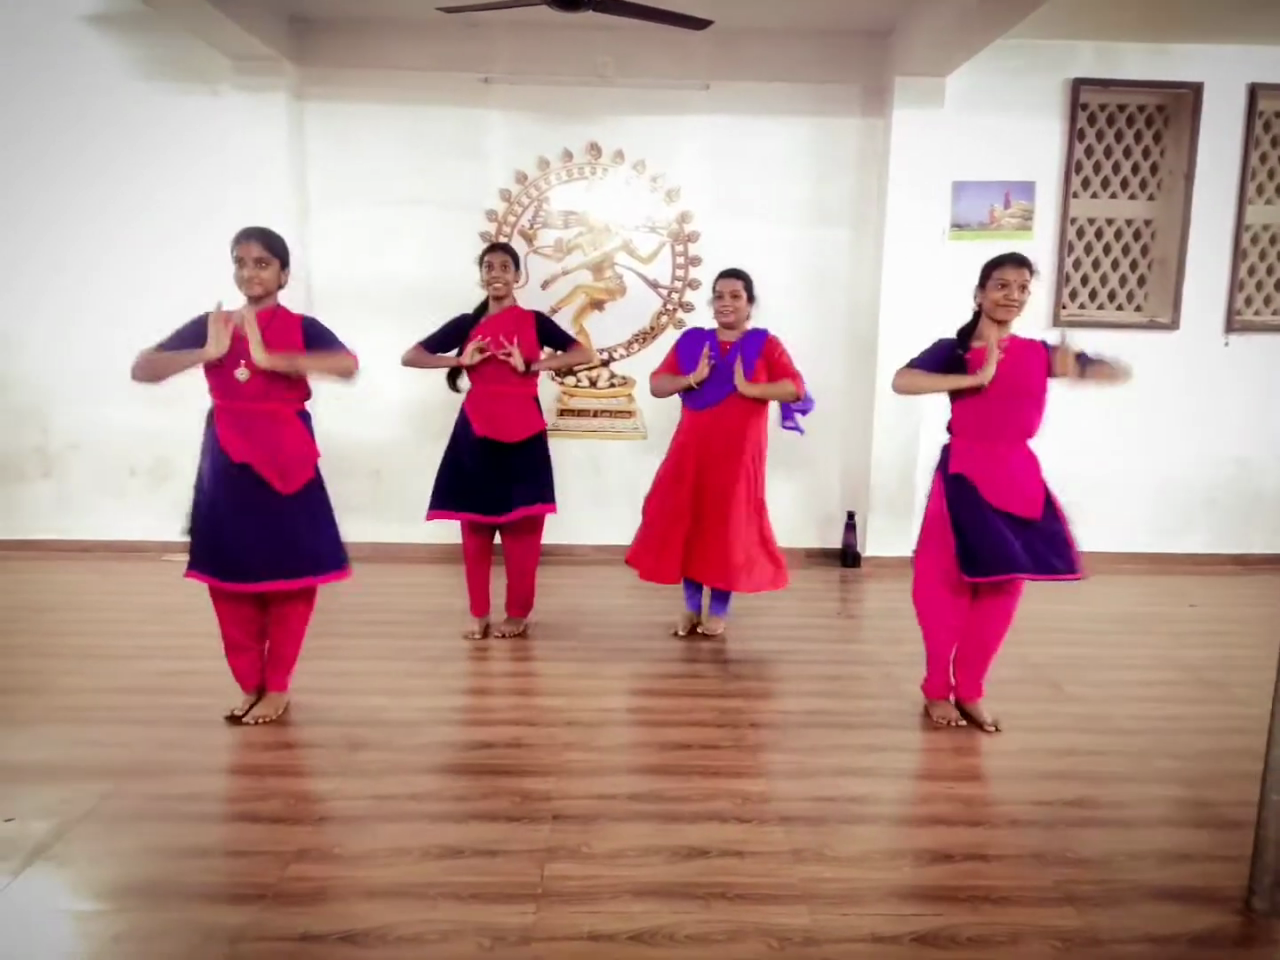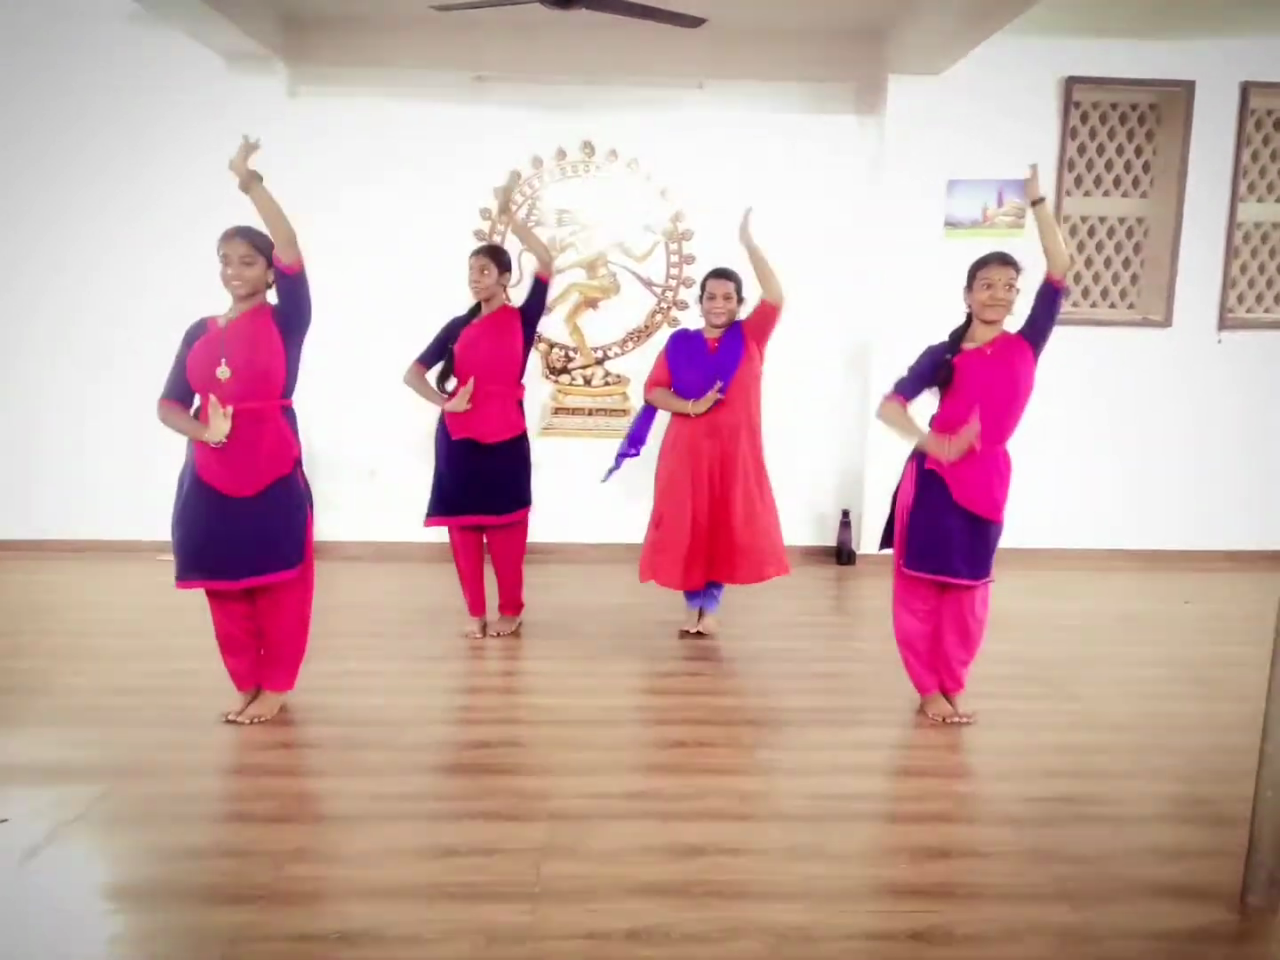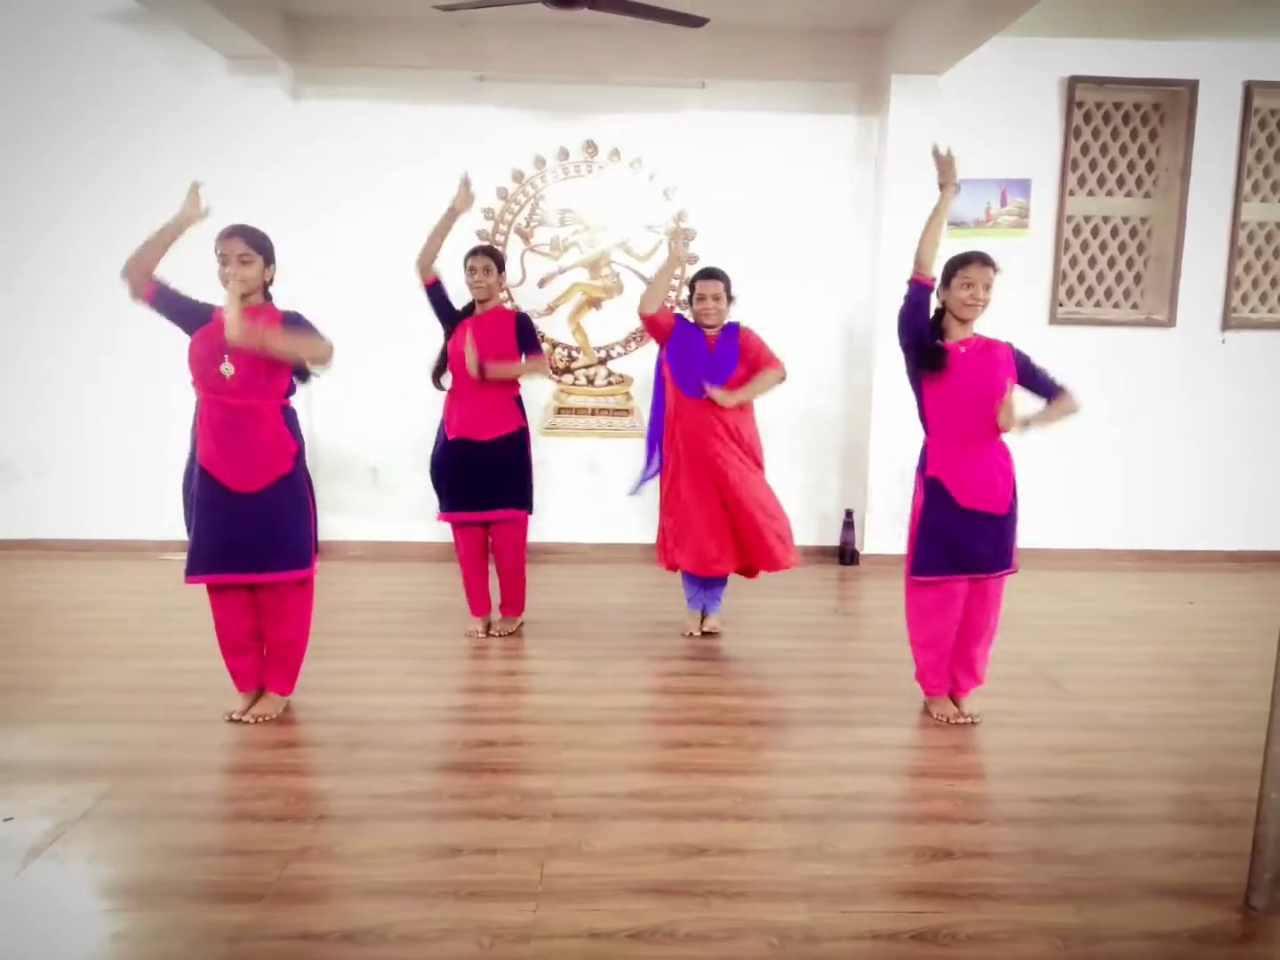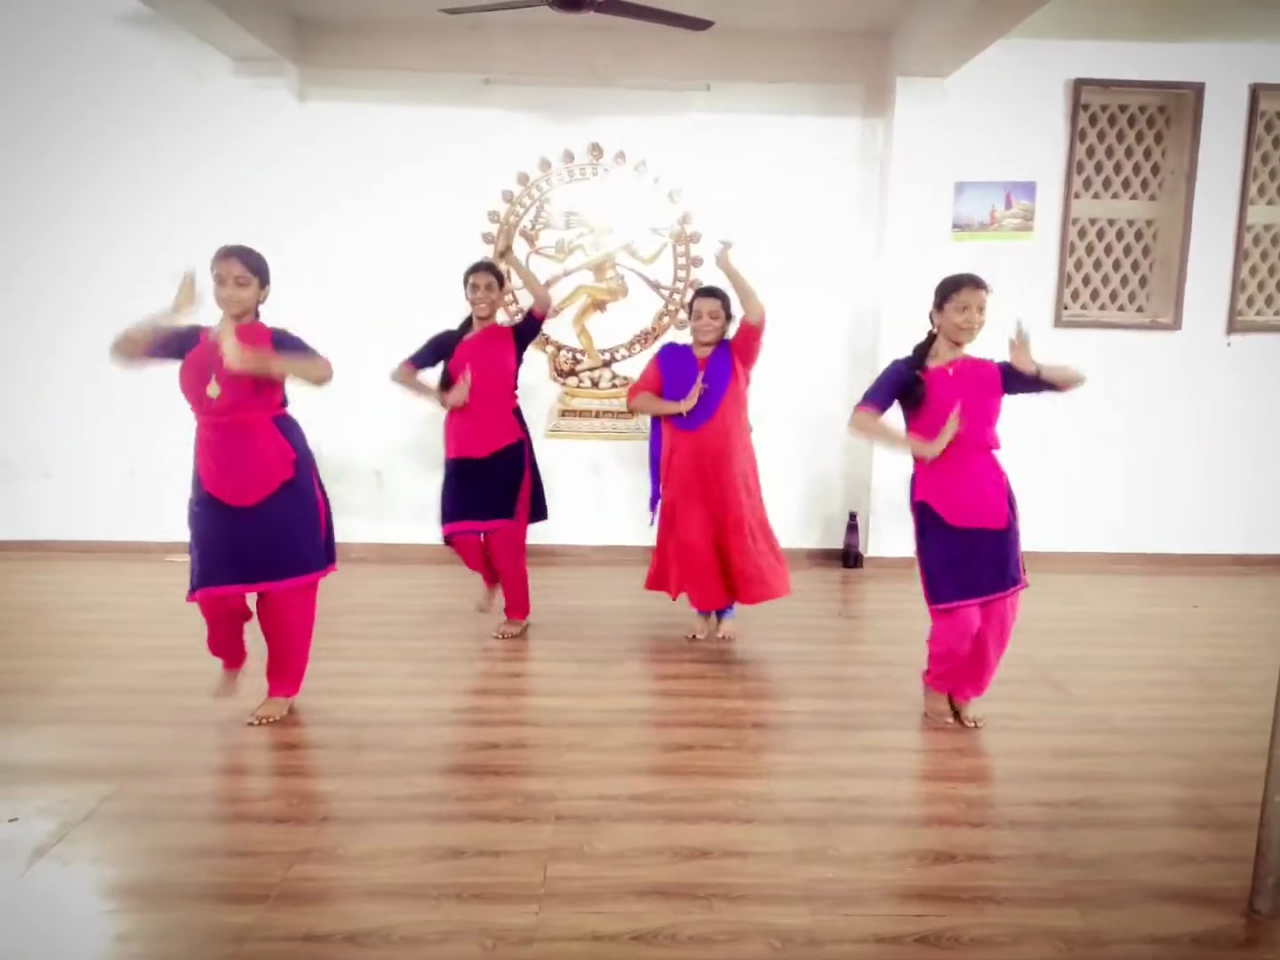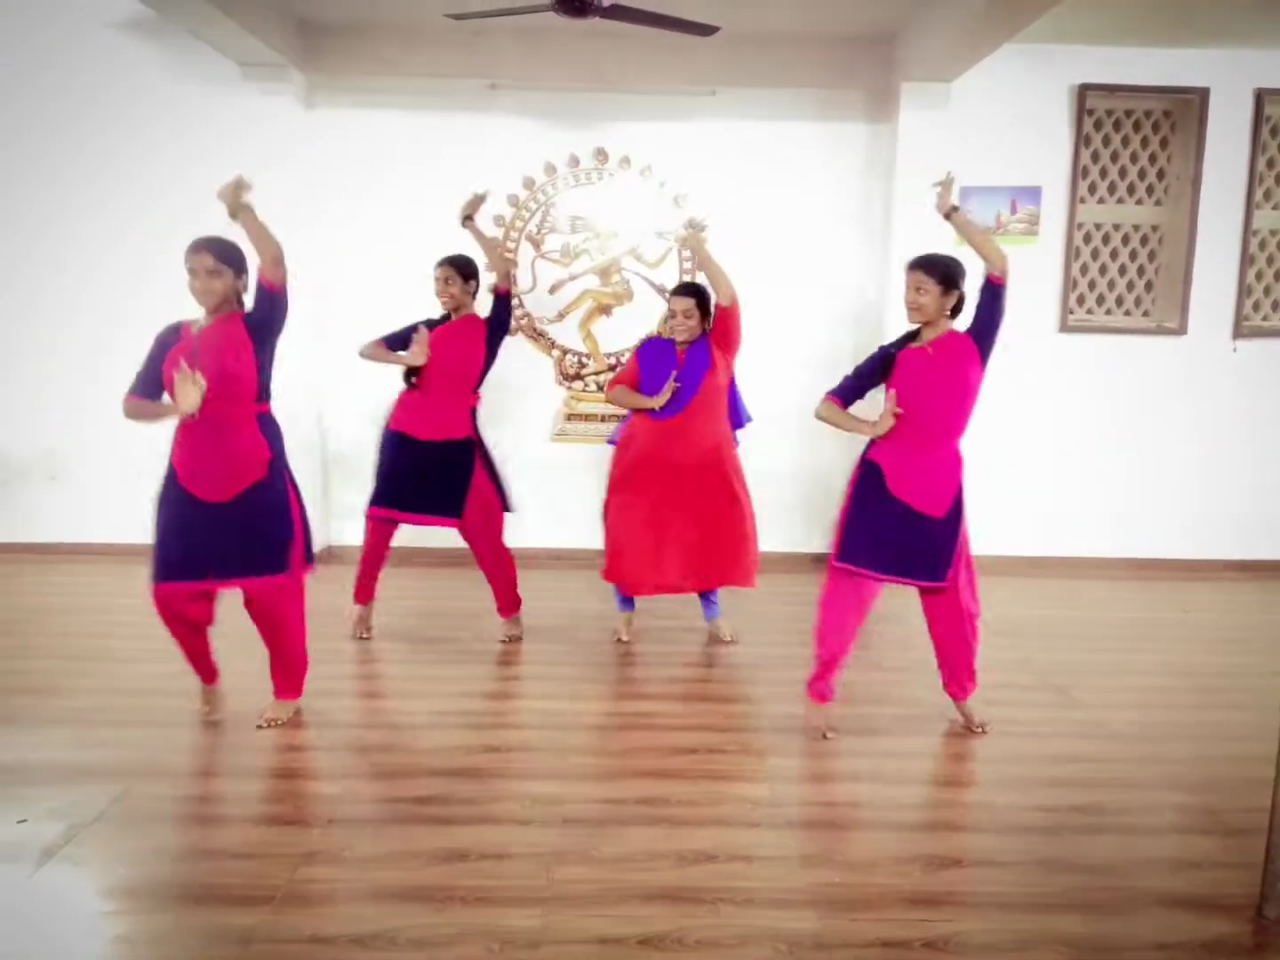
dt=0.3s
person 1, frame 1
left shoulder: (302, 329)
right shoulder: (211, 326)
left elbow: (347, 365)
right elbow: (142, 370)
left wrist: (271, 359)
right wrist: (205, 354)
left hip: (289, 469)
right hip: (227, 471)
left knee: (289, 584)
right knee: (232, 584)
left ankle: (277, 687)
right ankle: (250, 686)
person 1, frame 2
left shoulder: (285, 323)
right shoulder: (199, 335)
left elbow: (292, 253)
right elbow: (168, 406)
left wrist: (253, 185)
right wrist: (200, 430)
left hip: (273, 473)
right hip: (211, 479)
left knee: (278, 583)
right knee: (224, 585)
left ankle: (276, 686)
right ankle: (246, 686)
person 1, frame 3
left shoulder: (284, 324)
right shoulder: (199, 321)
left elbow: (321, 355)
right elbow: (134, 274)
left wrist: (252, 335)
right wrist: (184, 220)
left hip: (274, 468)
right hip: (213, 469)
left knee: (281, 580)
right knee: (227, 581)
left ankle: (278, 688)
right ankle: (248, 686)
person 1, frame 4
left shoulder: (272, 342)
right shoulder: (192, 340)
left elbow: (322, 371)
right elbow: (123, 349)
left wrist: (254, 360)
right wrist: (171, 316)
left hip: (280, 480)
right hip: (216, 485)
left knee: (285, 592)
right knee: (218, 595)
left ankle: (283, 689)
right ankle: (232, 658)
person 1, frame 5
left shoulder: (257, 328)
right shoulder: (171, 339)
left elbow: (276, 264)
right elbow: (133, 403)
left wrist: (241, 209)
right wrist: (173, 409)
left hip: (255, 477)
right hip: (189, 483)
left knee: (272, 589)
right knee: (175, 594)
left ankle: (288, 692)
right ankle: (207, 678)
person 2, frame 1
left shoulder: (1040, 354)
right shoulder: (953, 350)
left elbow: (1117, 373)
right elbow: (901, 382)
left wrist: (1076, 368)
right wrist: (974, 379)
left hip: (1019, 481)
right hip: (963, 479)
left knee: (999, 599)
right knee: (946, 595)
left ankle: (970, 692)
right ankle: (937, 692)
person 2, frame 2
left shoulder: (1027, 346)
right shoulder: (942, 357)
left elbow: (1059, 275)
right elbow: (889, 407)
left wrist: (1039, 206)
right wrist: (936, 446)
left hip: (988, 479)
right hip: (935, 478)
left knee: (967, 593)
right knee: (921, 589)
left ankle: (952, 687)
right ankle: (929, 688)
person 2, frame 3
left shoulder: (1005, 355)
right shoulder: (922, 346)
left elbow: (1066, 400)
right elbow: (921, 267)
left wrist: (1023, 422)
right wrist: (946, 196)
left hip: (995, 483)
right hip: (942, 481)
left knee: (983, 592)
right knee: (941, 590)
left ankle: (963, 686)
right ankle: (936, 689)
person 2, frame 4
left shoulder: (994, 374)
right shoulder: (908, 373)
left elbow: (1073, 379)
right elbow: (862, 419)
left wrist: (1031, 367)
right wrist: (923, 448)
left hip: (992, 498)
right hip: (937, 502)
left knee: (996, 612)
right knee: (961, 614)
left ankle: (965, 693)
right ankle: (936, 686)
person 2, frame 5
left shoulder: (974, 344)
right shoulder: (892, 355)
left elbow: (999, 267)
right elbow: (827, 406)
left wrist: (951, 214)
right wrist: (869, 427)
left hip: (941, 480)
right hip: (882, 477)
left knee: (954, 597)
right knee: (848, 588)
left ankle: (962, 695)
right ankle: (819, 693)
person 3, frame 1
left shoulder: (536, 322)
right shoulder: (466, 324)
left elbow: (584, 354)
right elbow: (409, 357)
left wrist: (532, 366)
right wrist: (459, 361)
left hip: (524, 432)
right hip: (477, 431)
left knee: (521, 527)
right knee: (475, 525)
left ankle: (518, 612)
right ankle: (479, 614)
person 3, frame 2
left shoulder: (523, 320)
right shoulder: (458, 328)
left elbow: (546, 267)
right elbow: (413, 373)
left wrist: (511, 218)
right wrist: (443, 401)
left hip: (505, 437)
right hip: (459, 437)
left knee: (505, 526)
right knee: (464, 527)
left ankle: (511, 611)
right ankle: (476, 613)
person 3, frame 3
left shoulder: (517, 322)
right shoulder: (454, 319)
left elbow: (539, 366)
right elbow: (425, 267)
left wrist: (485, 369)
right wrist: (454, 212)
left hip: (504, 433)
right hip: (459, 435)
left knee: (506, 523)
right knee: (466, 523)
left ankle: (512, 610)
right ankle: (479, 612)
person 3, frame 4
left shoulder: (514, 338)
right shoulder: (448, 341)
left elbow: (543, 303)
right elbow: (401, 374)
left wrist: (510, 260)
right wrist: (442, 397)
left hip: (506, 446)
right hip: (462, 449)
left knee: (505, 534)
right knee: (460, 531)
left ankle: (517, 613)
right ankle: (489, 579)
person 3, frame 5
left shoulder: (489, 330)
right shoulder: (427, 328)
left elbow: (505, 274)
right elbow: (368, 349)
left wrist: (471, 226)
right wrist: (406, 359)
left hip: (456, 439)
right hip: (408, 436)
left knee: (482, 529)
right knee: (380, 520)
left ankle: (510, 611)
right ankle: (363, 604)
person 4, frame 1
left shoulder: (765, 345)
right shoulder: (692, 340)
left elbow: (795, 387)
right elbow: (656, 385)
left wrist: (751, 389)
right wrist: (691, 379)
left hip: (739, 456)
right hip: (691, 451)
left knee: (728, 527)
right knee: (684, 524)
left ankle: (718, 610)
right ankle: (692, 607)
person 4, frame 2
left shoulder: (750, 338)
right shoulder: (680, 344)
left elbow: (775, 299)
right elbow: (652, 391)
left wrist: (750, 247)
right wrist: (689, 406)
left hip: (734, 453)
right hip: (686, 453)
left knee: (727, 528)
right knee: (685, 527)
left ankle: (710, 607)
right ankle: (691, 605)
person 4, frame 3
left shoulder: (742, 339)
right shoulder: (673, 332)
left elbow: (776, 371)
right elbow: (647, 309)
left wrist: (735, 397)
right wrist: (673, 261)
left hip: (733, 450)
right hip: (685, 448)
left knee: (732, 522)
right knee: (691, 525)
left ankle: (713, 606)
right ankle: (694, 608)
person 4, frame 4
left shoulder: (738, 357)
right shoulder: (669, 358)
left elbow: (757, 316)
right elbow: (636, 398)
left wrist: (728, 268)
right wrist: (678, 406)
left hip: (729, 468)
right hip: (684, 470)
left knee: (733, 540)
right knee: (691, 543)
left ankle: (726, 613)
right ankle: (702, 611)
person 4, frame 5
left shoulder: (719, 348)
right shoulder: (649, 351)
left elbow: (728, 299)
right elbow: (615, 390)
left wrist: (698, 249)
right wrist: (651, 401)
left hip: (705, 459)
right hip: (647, 460)
left knee: (710, 533)
right knee: (629, 531)
left ankle: (714, 615)
right ankle: (625, 612)
